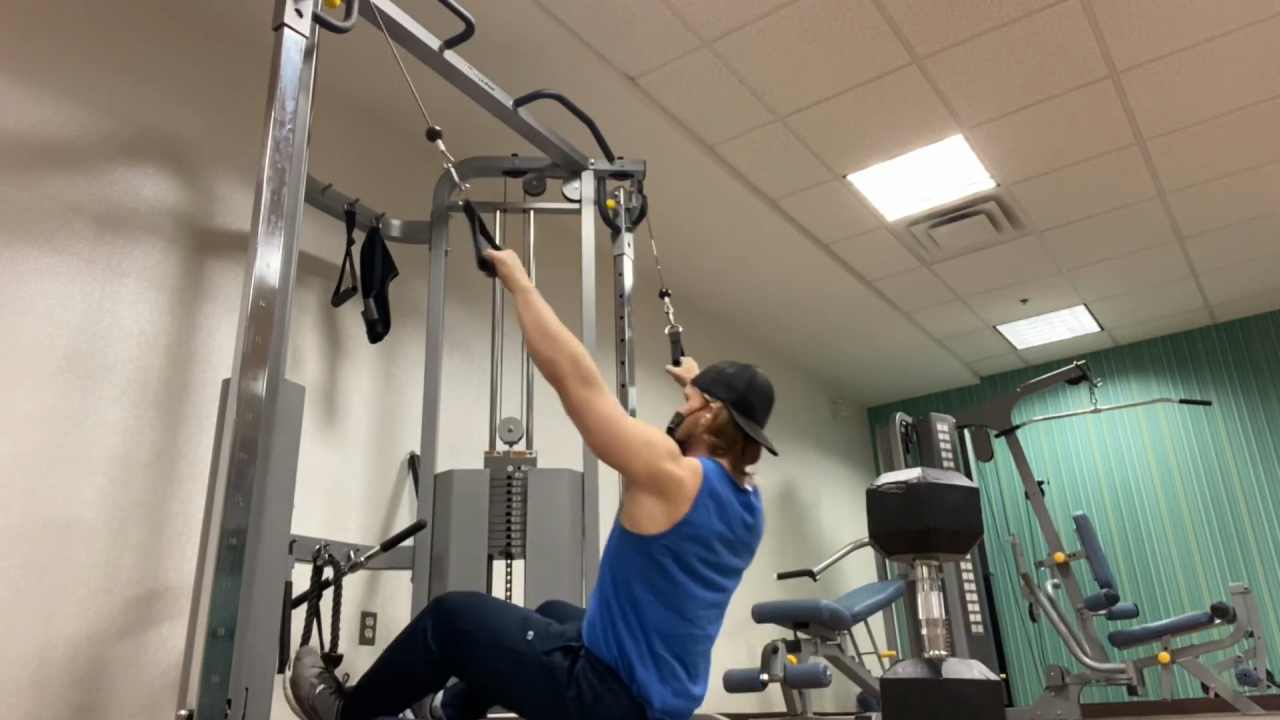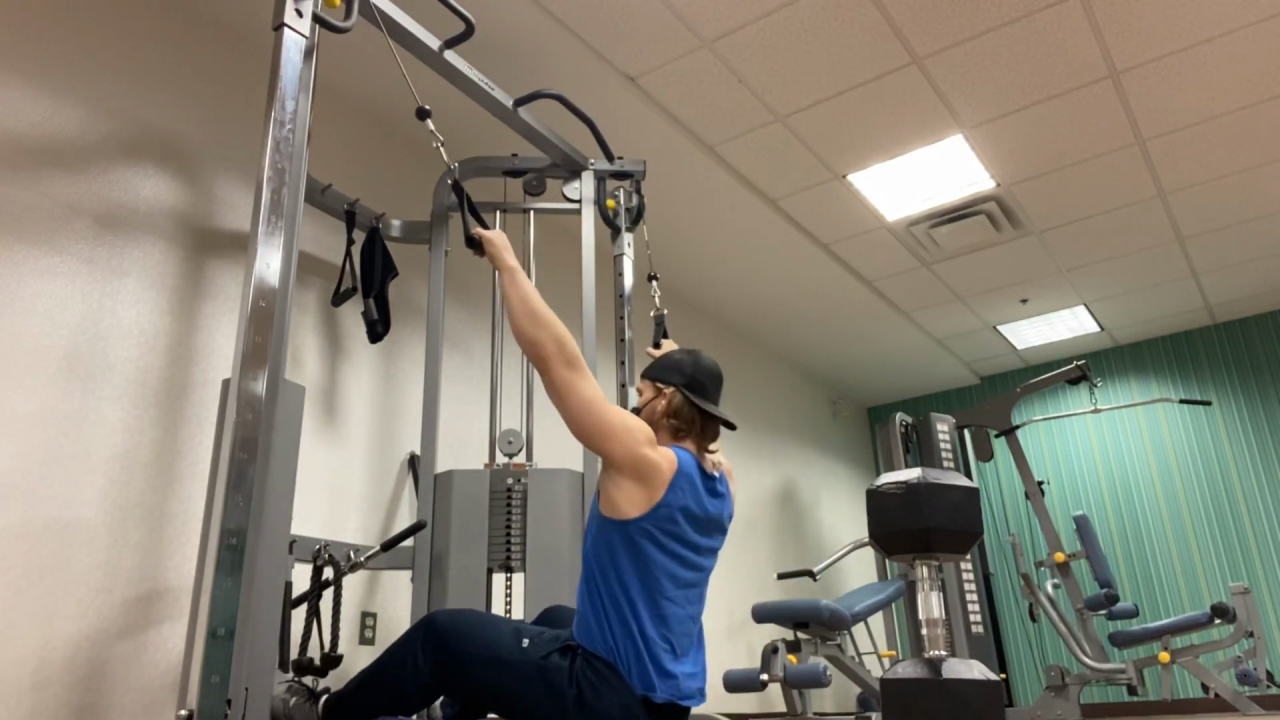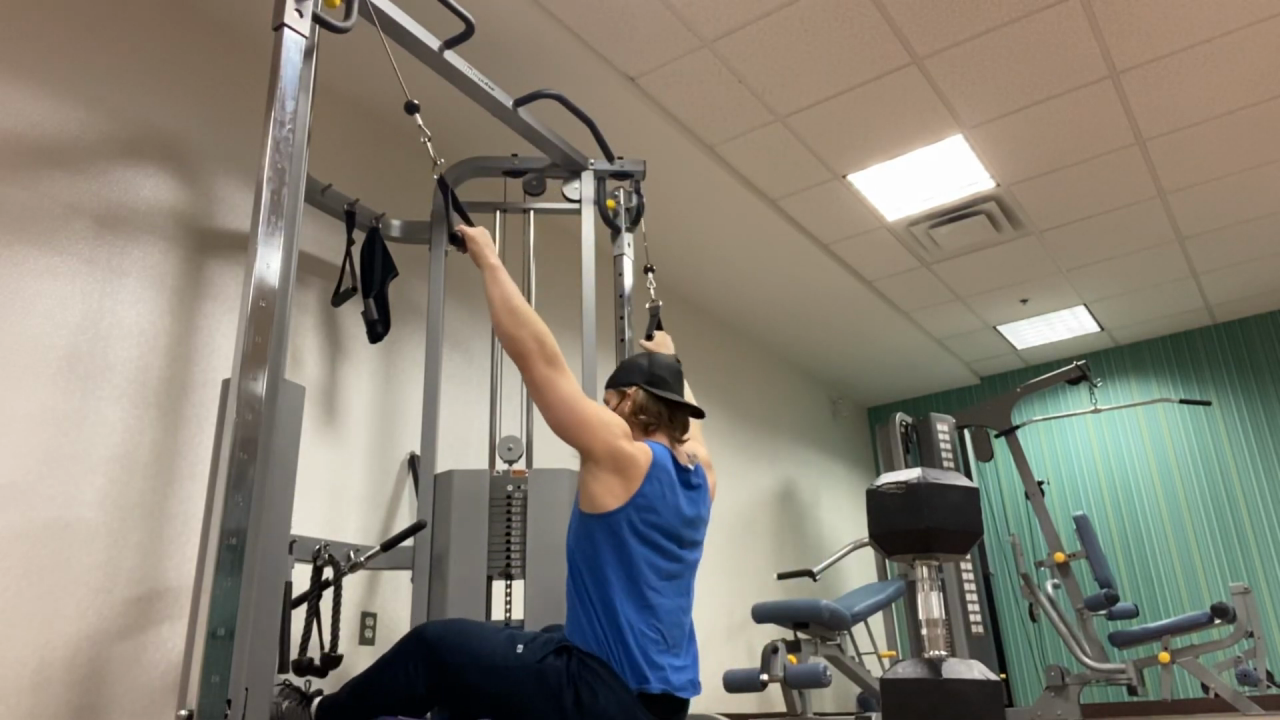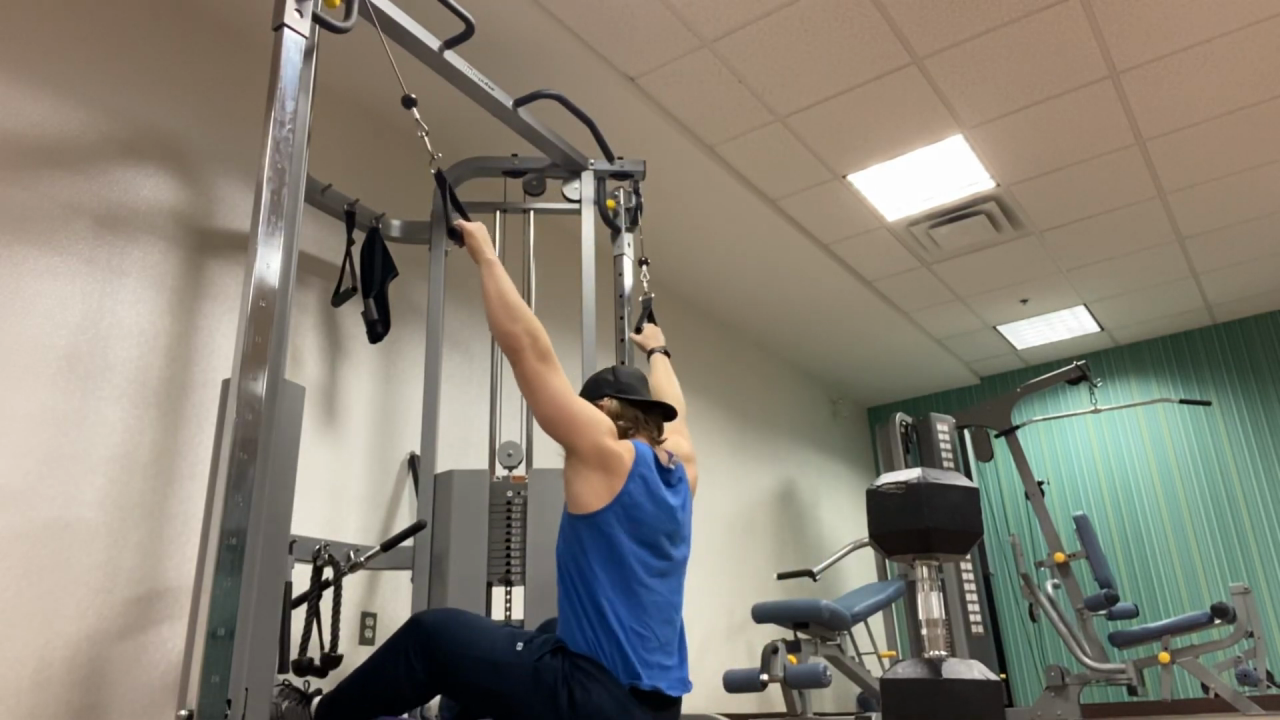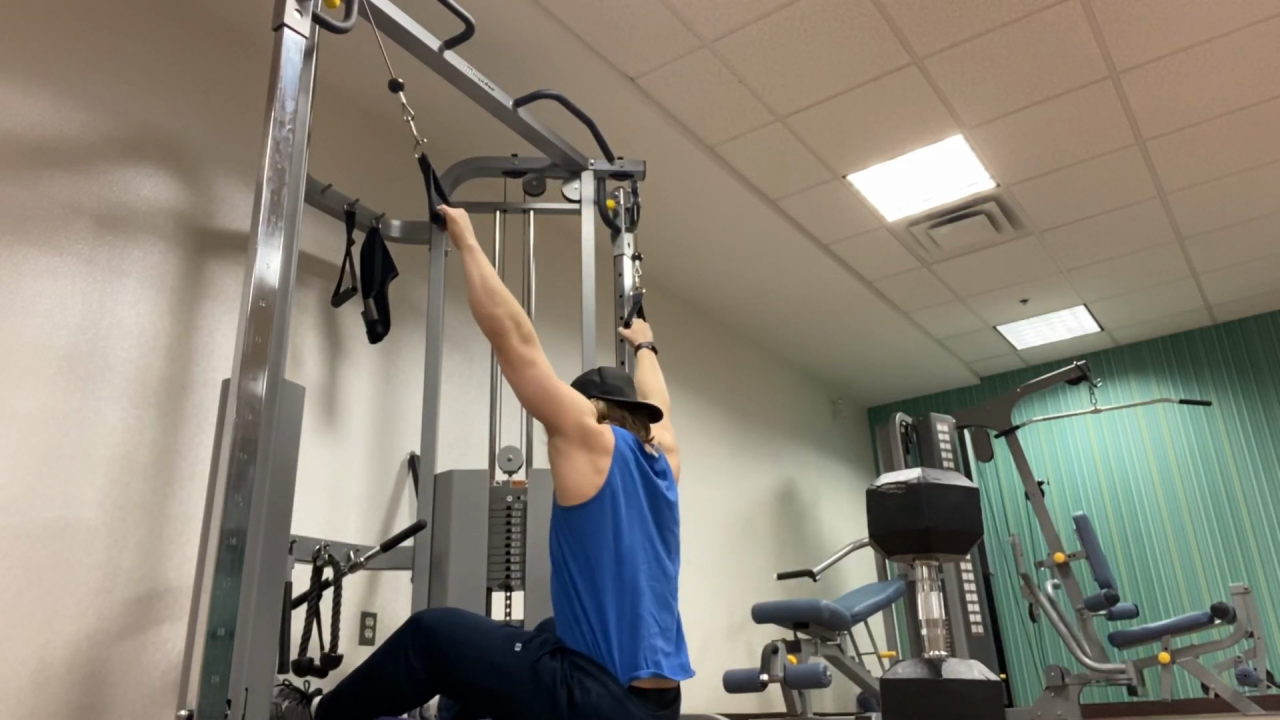
dt=0.4s
person 1, frame 1
left shoulder: (672, 474)
right shoulder: (746, 498)
left elbow: (573, 378)
right elbow: (722, 423)
left wrist: (520, 284)
right wrist: (695, 379)
left knee: (454, 616)
right knee: (556, 617)
person 1, frame 2
left shoulder: (644, 460)
right shoulder: (718, 480)
left elbow: (556, 358)
right elbow: (695, 412)
left wrist: (506, 262)
right wrist: (673, 361)
left knee: (444, 635)
right knee: (556, 623)
person 1, frame 3
left shoulder: (622, 455)
right shoulder: (699, 470)
left elbow: (536, 354)
right elbow: (682, 410)
left wrist: (488, 259)
right wrist: (666, 356)
left knee: (438, 644)
right knee: (550, 642)
person 1, frame 4
left shoulder: (607, 454)
right shoulder: (679, 465)
left elbow: (529, 350)
right elbow: (671, 411)
left wrist: (485, 255)
right wrist: (656, 350)
left knee: (434, 635)
right knee: (549, 636)
person 1, frame 5
left shoulder: (593, 443)
right shoulder: (660, 455)
left elbow: (514, 337)
right elbow: (655, 404)
left wrist: (466, 241)
right wrist: (644, 345)
left knee: (432, 634)
right knee: (549, 636)
